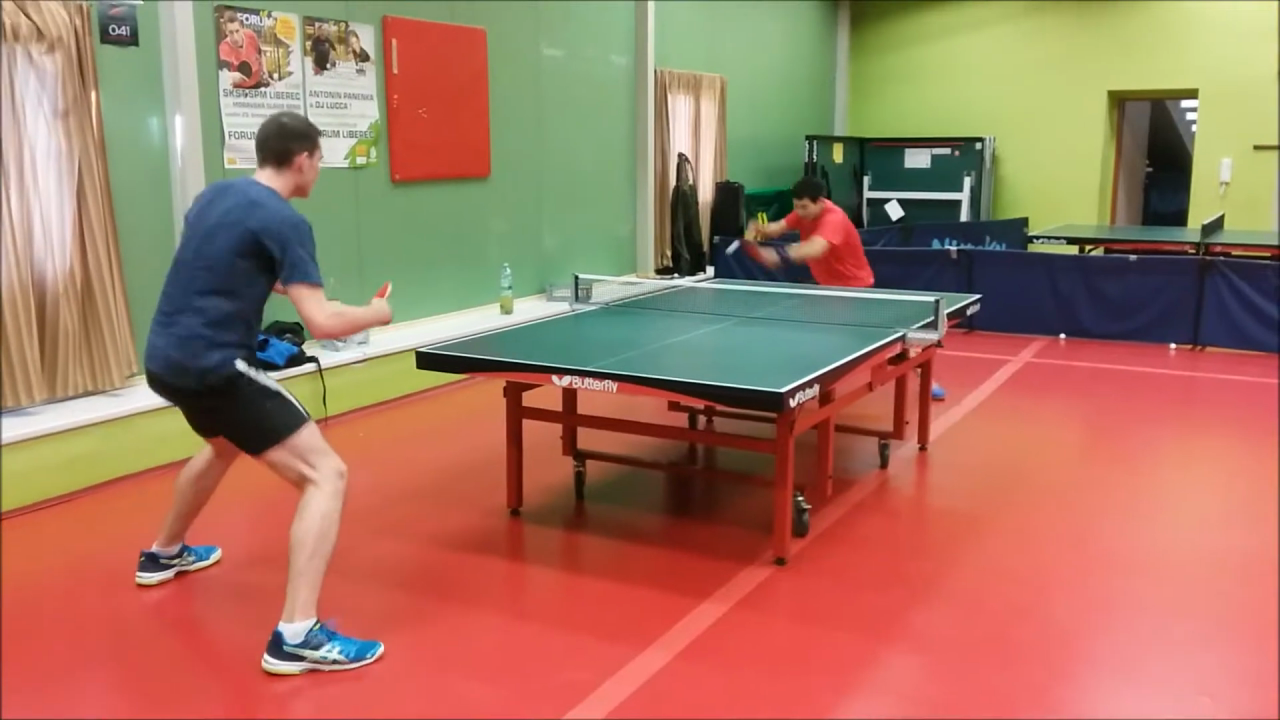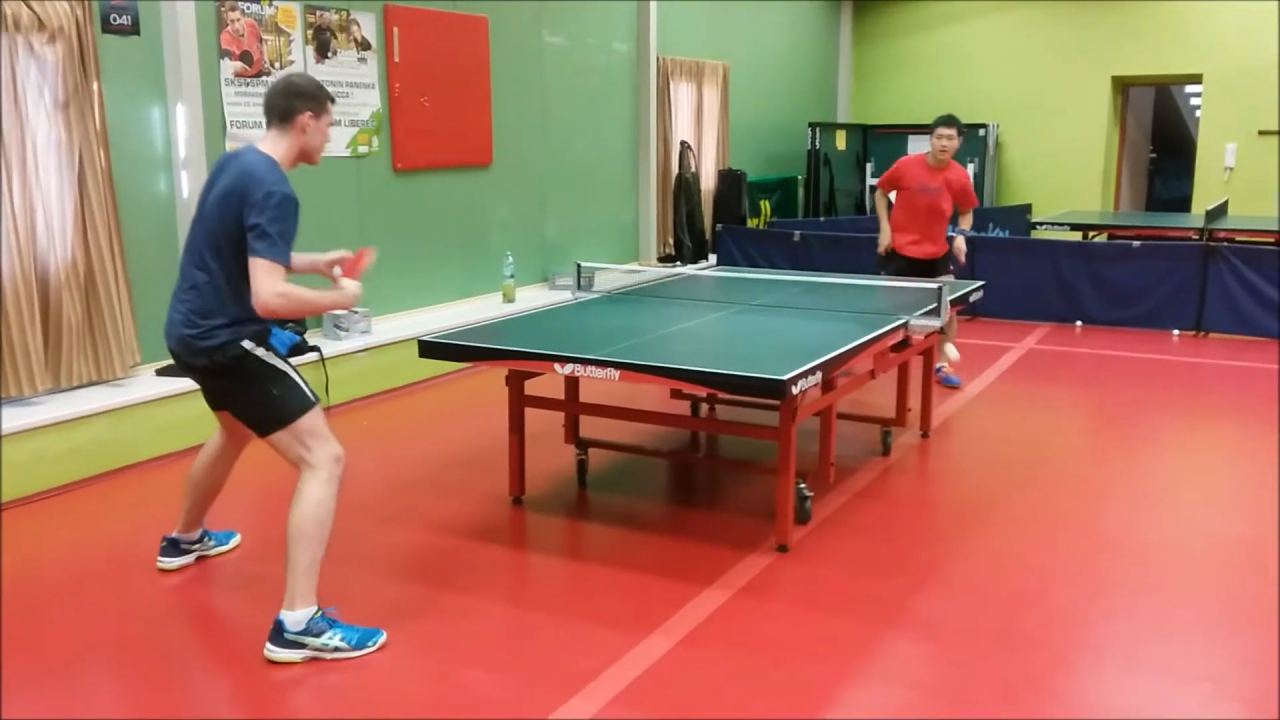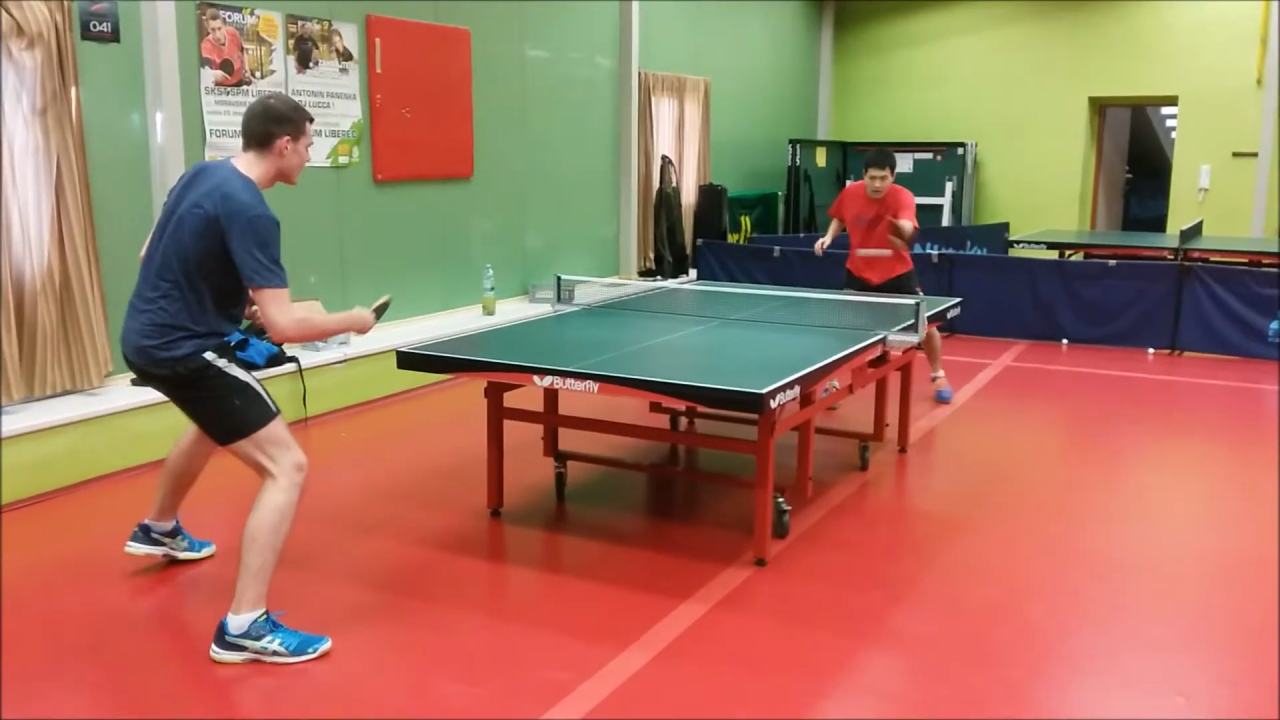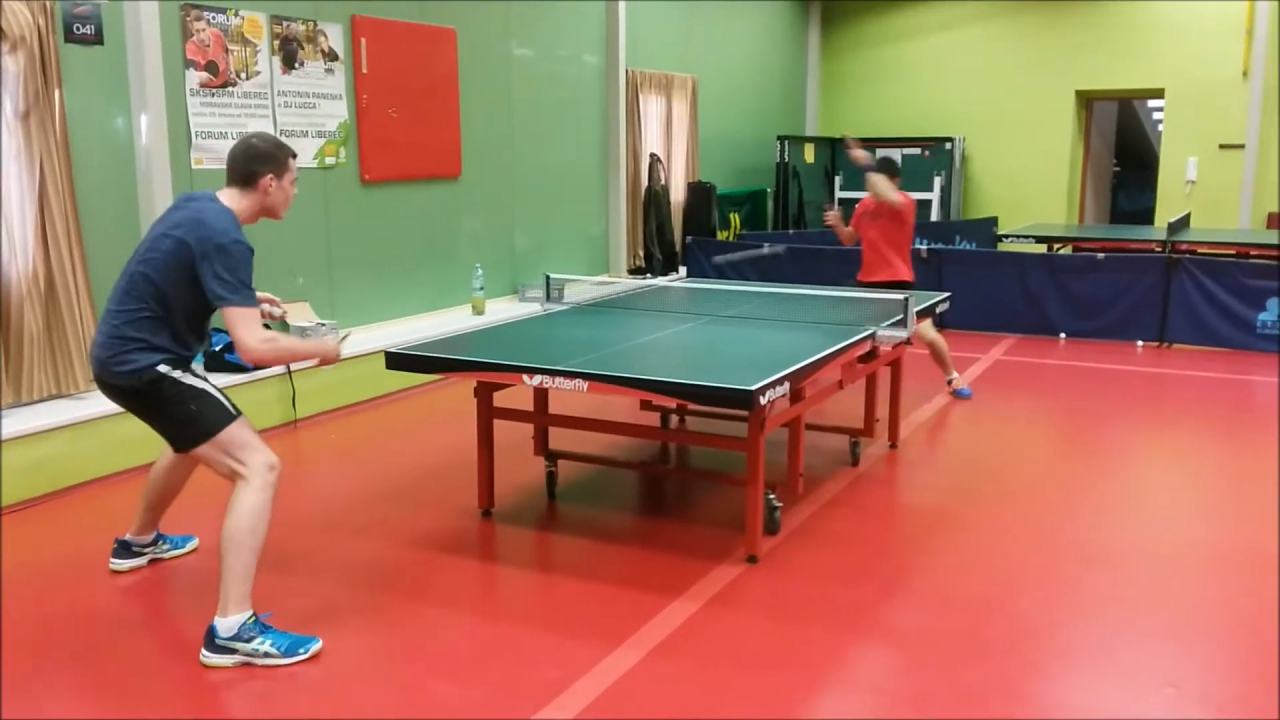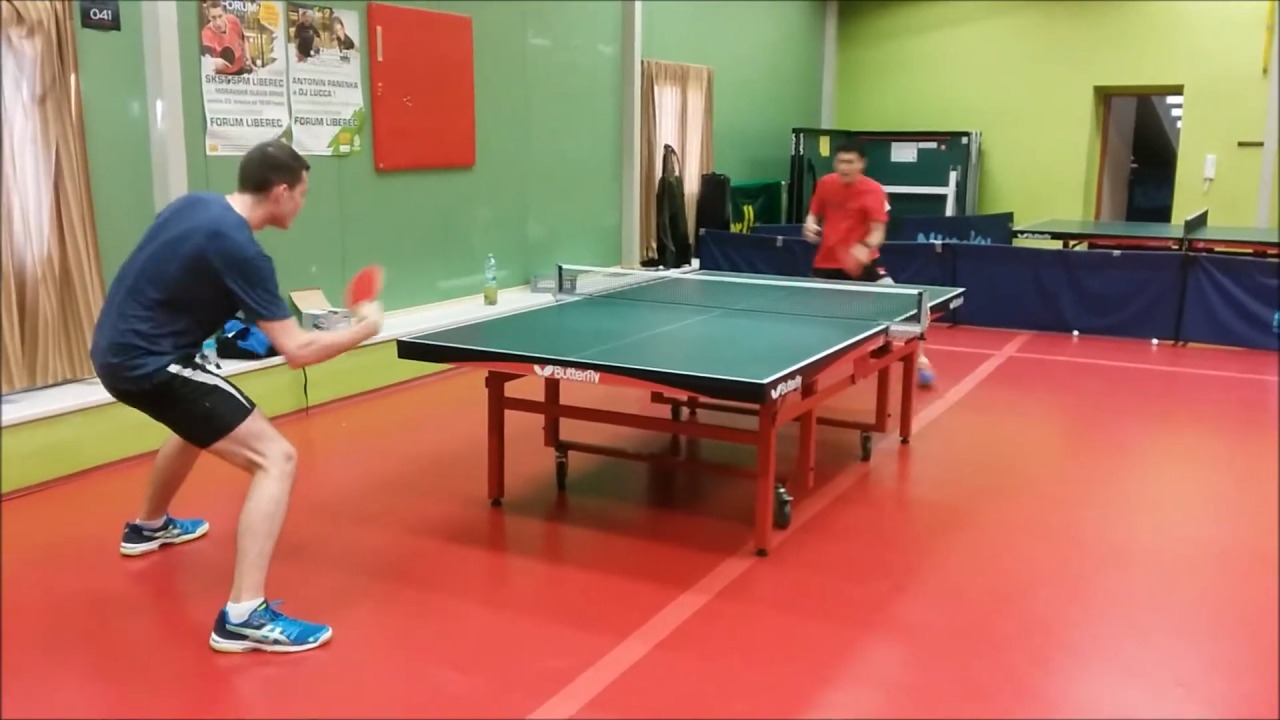
dt=1s
person 1, frame 1
left shoulder: (215, 194)
right shoulder: (284, 222)
right elbow: (322, 321)
right wrist: (377, 313)
left hip: (163, 359)
right hip: (213, 366)
left knee: (224, 445)
right knee: (325, 476)
left ankle: (163, 553)
right ankle: (296, 636)
person 1, frame 2
left shoulder: (233, 163)
right shoulder: (273, 191)
right elbow: (270, 299)
left wrist: (315, 261)
right wrist: (340, 297)
left hip: (190, 330)
right hip: (227, 341)
left knee: (235, 431)
right knee: (323, 459)
left ankle: (183, 538)
right ankle: (297, 623)
person 1, frame 3
left shoulder: (202, 173)
right shoulder: (249, 212)
left elbow: (154, 252)
right elbow: (283, 326)
right wrist: (353, 319)
left hip: (146, 337)
right hip: (182, 351)
left knee: (214, 426)
right knee: (286, 466)
left ankle: (157, 529)
right ankle: (242, 626)
person 1, frame 4
left shoulder: (195, 205)
right shoulder: (224, 240)
right elbow: (253, 348)
left wrist: (242, 301)
right wrist: (320, 347)
left hip: (120, 352)
right hip: (141, 363)
left knee: (196, 436)
right knee: (257, 467)
left ankle: (139, 540)
right ankle: (231, 629)
person 1, frame 5
left shoulder: (193, 204)
right shoulder: (240, 251)
right elbow: (297, 349)
right wrist: (363, 327)
left hip: (116, 348)
right hip: (145, 365)
left knee: (206, 425)
right knee: (275, 458)
left ankle: (147, 526)
right ankle: (244, 616)
person 2, frame 1
left shoulder: (834, 218)
right shoulder: (803, 213)
left elbow: (815, 248)
right elbow: (779, 227)
left wrist: (780, 256)
right wrist: (761, 229)
left hip: (855, 284)
right hip: (825, 283)
person 2, frame 2
left shoulder: (960, 177)
right shoulder: (906, 165)
left elbow: (966, 213)
right elbow: (880, 192)
left wrist: (960, 235)
right wrist: (885, 227)
left hip: (936, 254)
right hip: (899, 250)
left ankle: (942, 366)
person 2, frame 3
left shoulder: (902, 197)
right shoulder: (850, 193)
left elbow: (907, 227)
right elbow: (839, 219)
left wrist: (902, 232)
right wrist: (829, 237)
left hip: (897, 273)
right hip: (858, 273)
left knee: (926, 326)
left ankle: (937, 376)
person 2, frame 4
left shoulder: (903, 203)
right shoulder: (865, 205)
left elbow: (888, 198)
right elbow: (848, 240)
left wrist: (867, 165)
right wrist: (838, 225)
left hip: (898, 281)
right hip: (867, 280)
left knee: (928, 335)
left ankle: (952, 377)
person 2, frame 5
left shoulder: (873, 190)
right shoulder: (825, 184)
left elbow: (878, 233)
right elbow: (813, 213)
left wrist: (863, 249)
right wrist: (810, 225)
left hip: (863, 261)
right hip: (827, 263)
left ankle: (920, 360)
